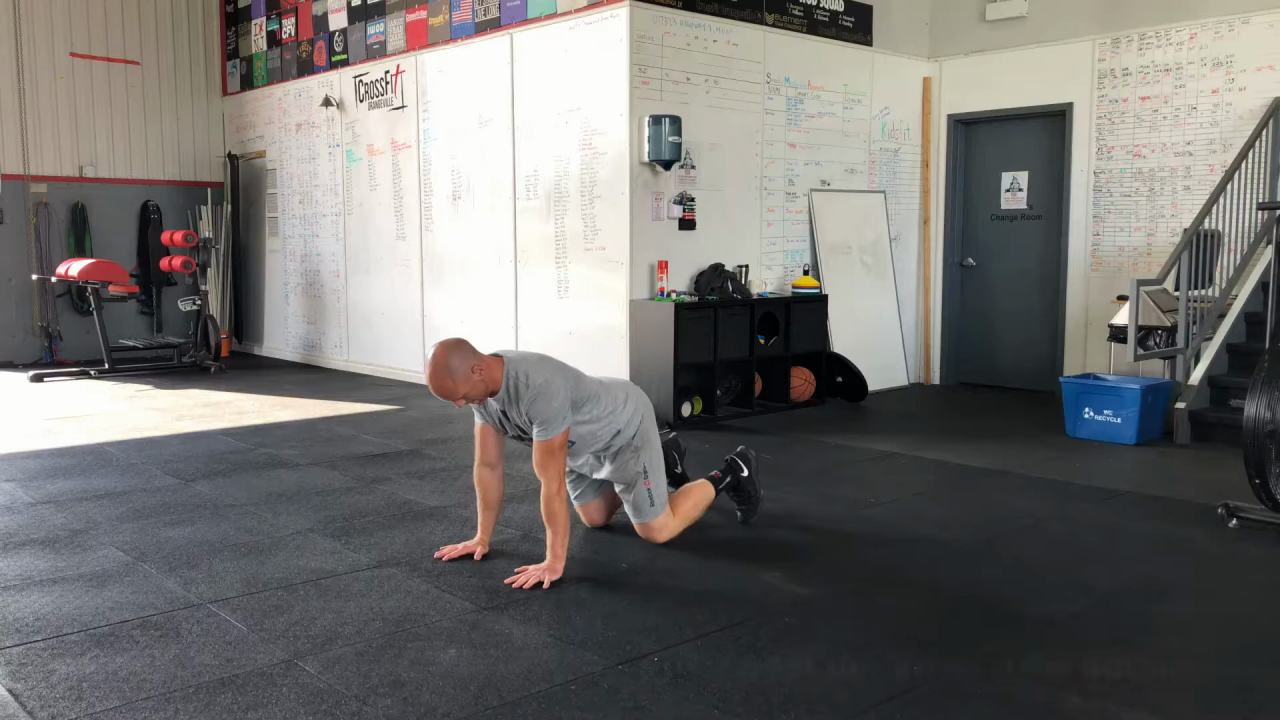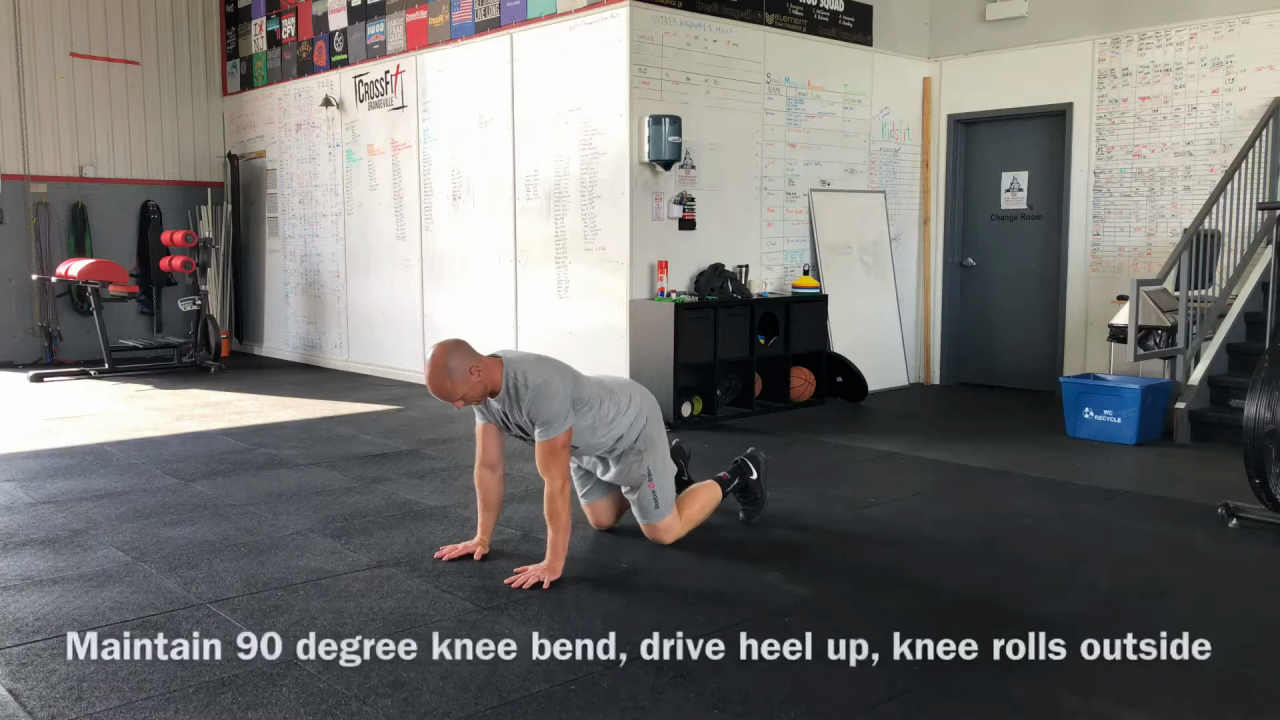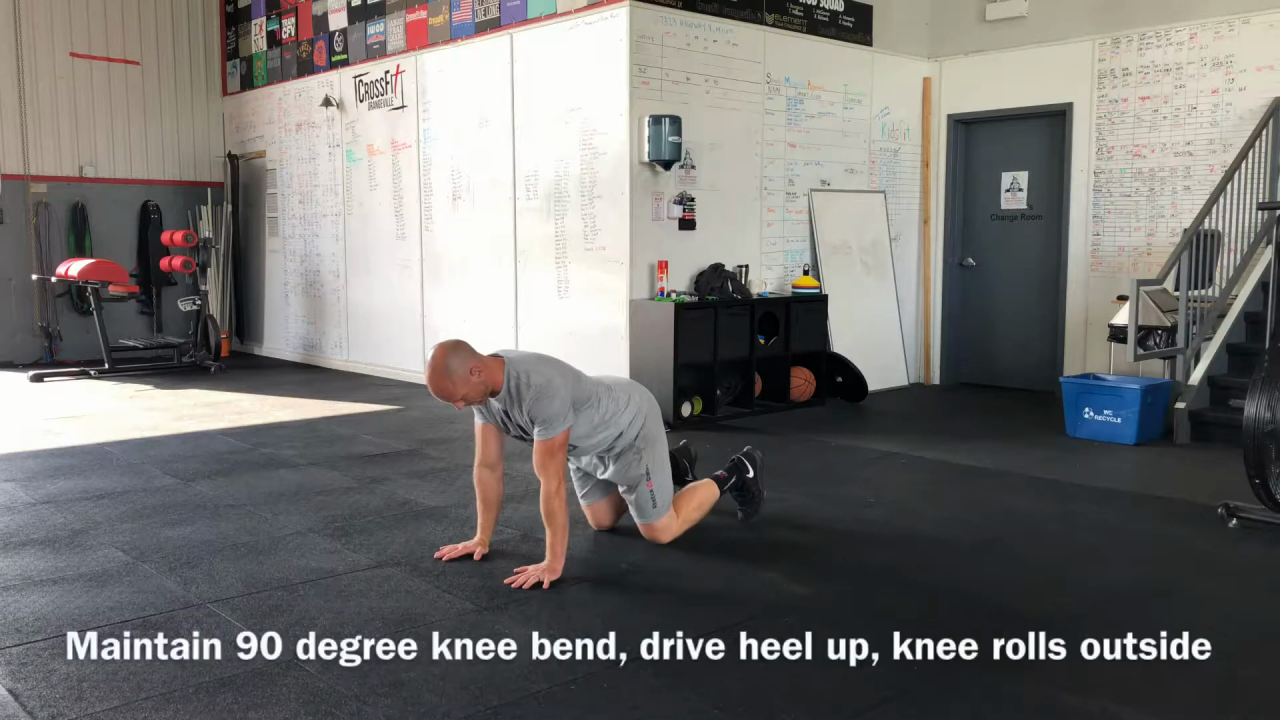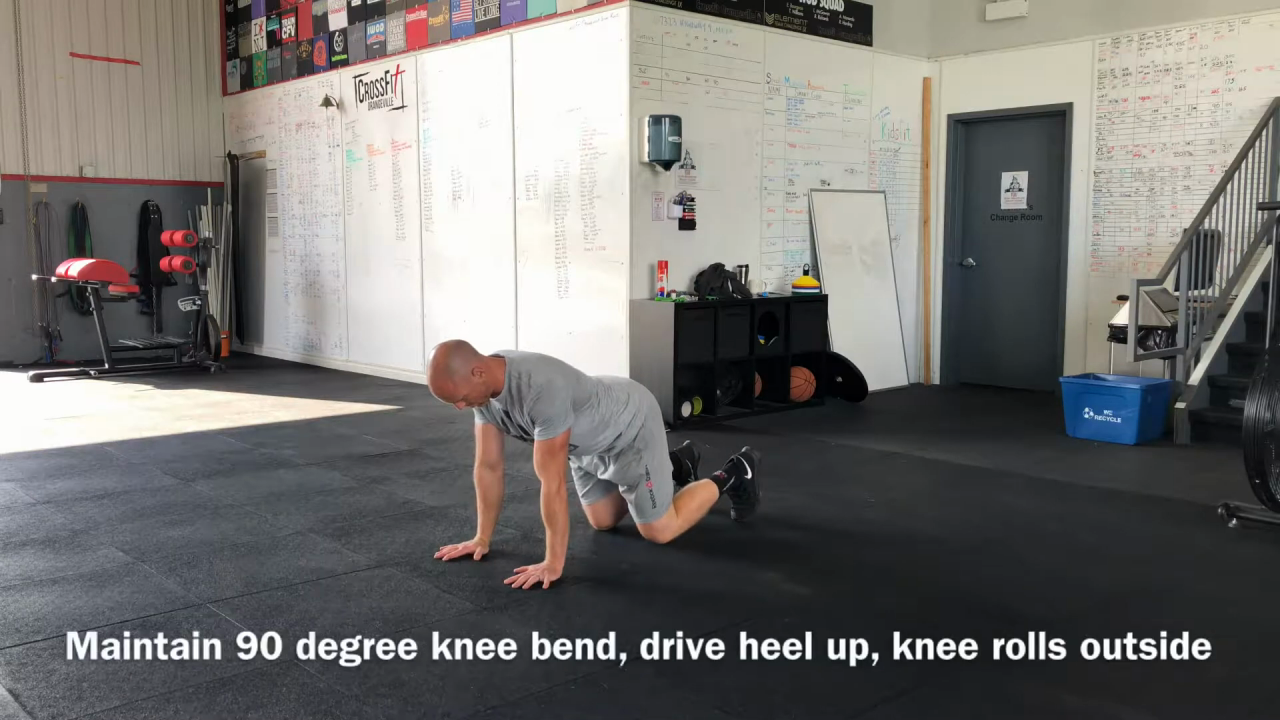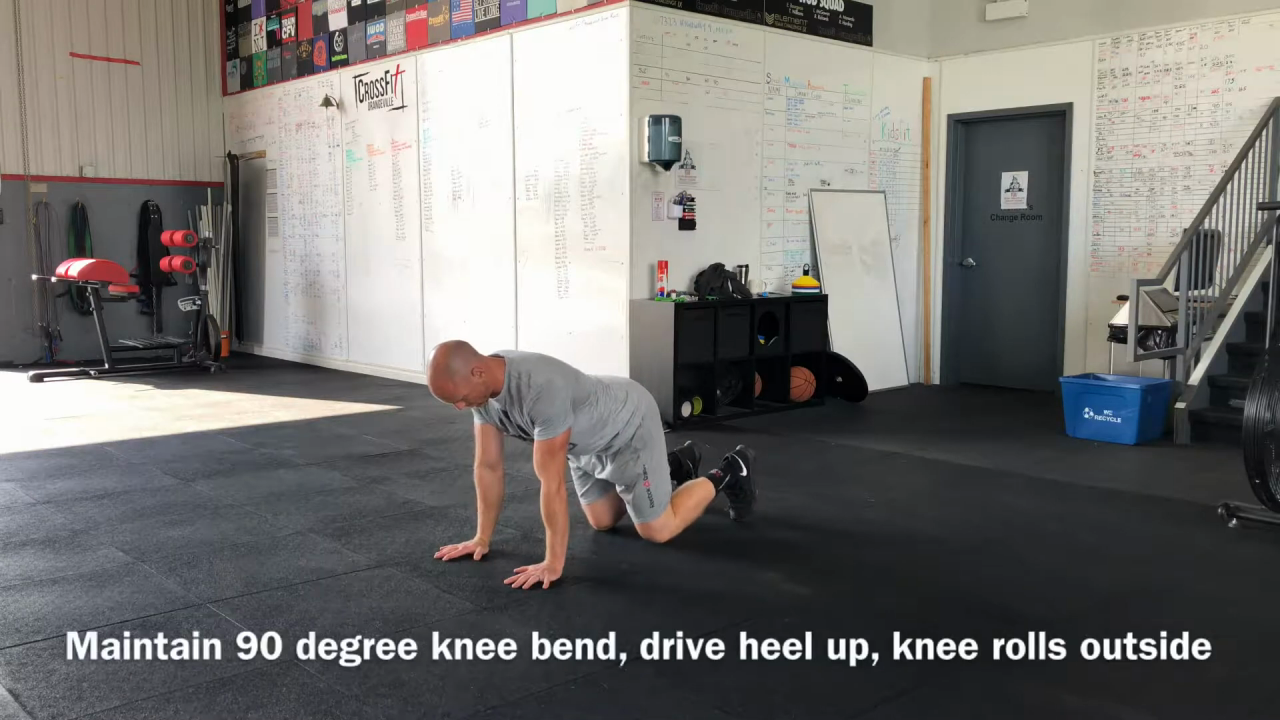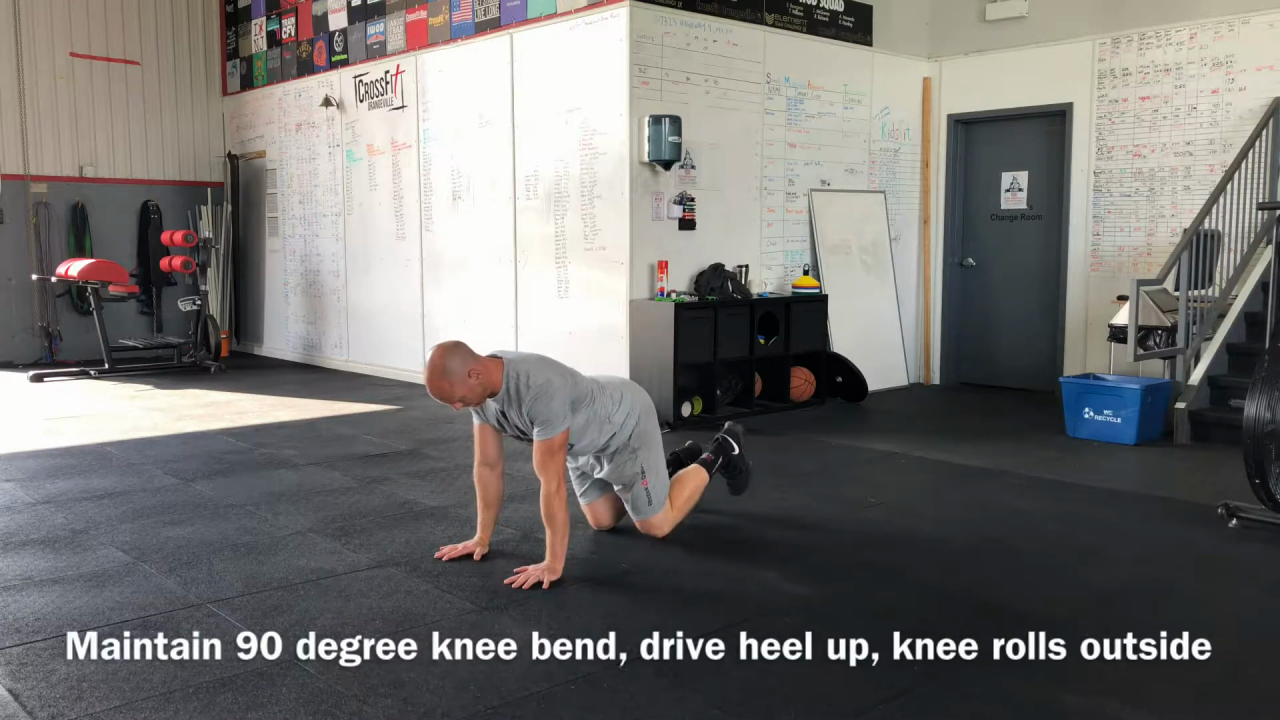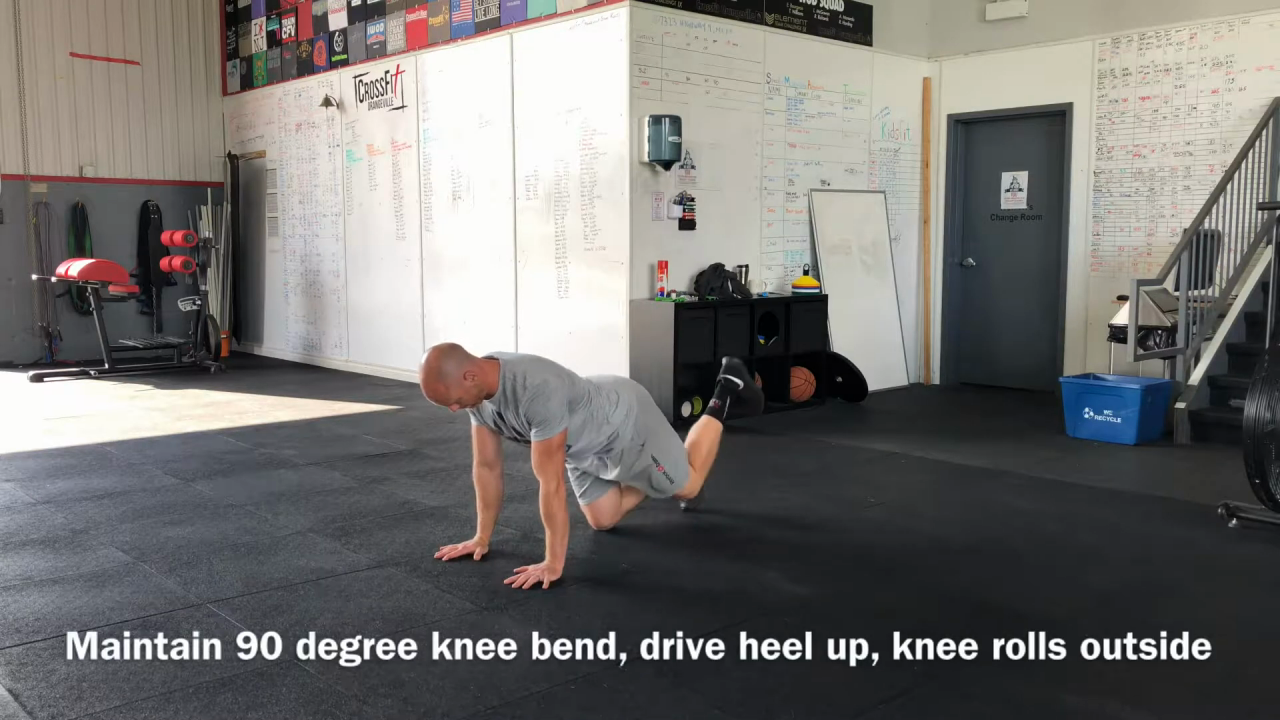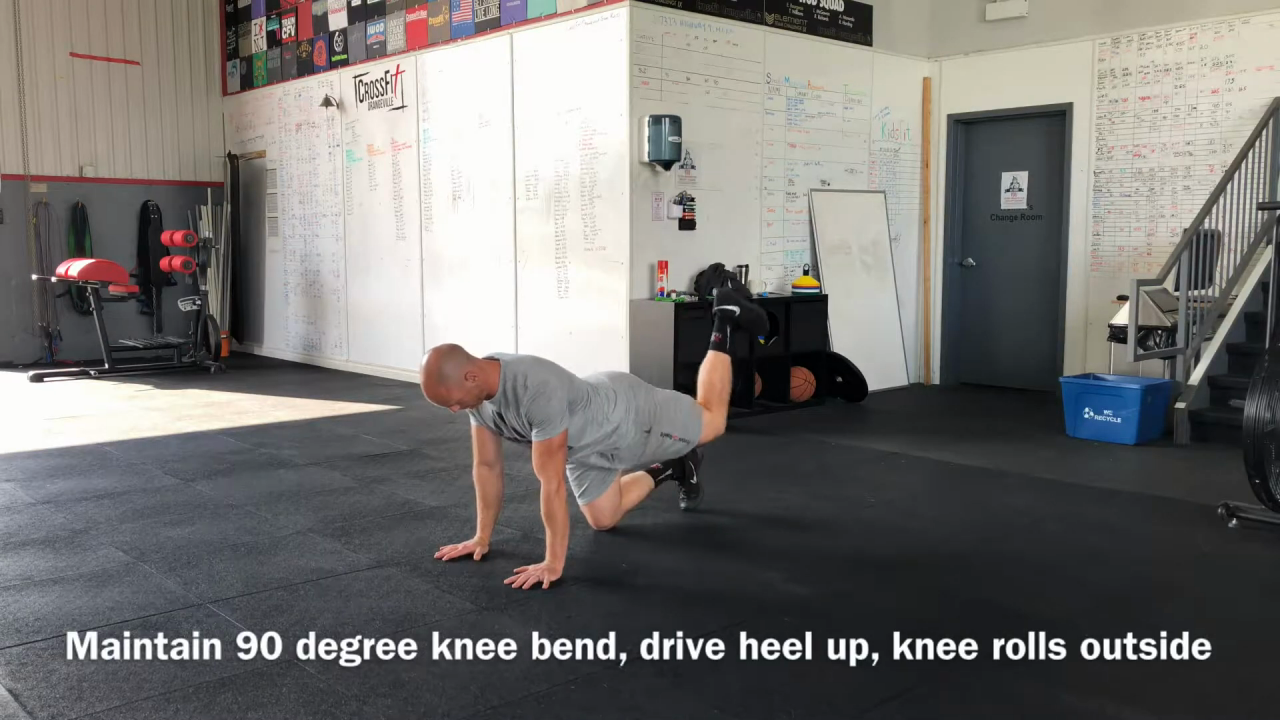
dt=0.3s
person 1, frame 1
left shoulder: (539, 389)
right shoulder: (481, 385)
left elbow: (552, 481)
right elbow: (489, 466)
left wrist: (555, 561)
right wrist: (482, 537)
left hip: (625, 427)
right hip: (585, 440)
left knee: (656, 531)
right knee: (595, 520)
left ankle: (731, 474)
right ankle: (663, 461)
person 1, frame 2
left shoulder: (539, 389)
right shoulder: (481, 387)
left elbow: (556, 481)
right elbow: (489, 467)
left wrist: (554, 563)
right wrist: (482, 538)
left hip: (631, 427)
right hip: (589, 439)
left knee: (663, 531)
right knee: (602, 521)
left ankle: (739, 475)
right ankle: (668, 467)
person 1, frame 3
left shoulder: (540, 389)
right shoulder: (483, 385)
left elbow: (551, 481)
right elbow: (488, 466)
left wrist: (554, 562)
right wrist: (482, 538)
left hip: (629, 426)
right hip: (589, 439)
left knee: (660, 530)
right knee: (603, 522)
left ankle: (734, 473)
right ankle: (673, 466)
person 1, frame 4
left shoulder: (541, 389)
right shoulder: (483, 385)
left elbow: (552, 482)
right elbow: (488, 466)
left wrist: (554, 563)
right wrist: (482, 538)
left hip: (630, 426)
right hip: (589, 440)
left knee: (659, 530)
right knee: (603, 523)
left ankle: (733, 475)
right ankle: (675, 466)
person 1, frame 5
left shoulder: (541, 389)
right shoulder: (482, 386)
left elbow: (552, 482)
right elbow: (488, 466)
left wrist: (554, 563)
right wrist: (482, 538)
left hip: (628, 424)
right hip: (589, 438)
left knee: (658, 530)
right knee: (603, 522)
left ankle: (728, 471)
right ankle: (674, 465)
person 1, frame 6
left shoulder: (540, 389)
right shoulder: (480, 386)
left elbow: (552, 481)
right elbow: (488, 466)
left wrist: (553, 562)
right wrist: (482, 537)
left hip: (625, 423)
right hip: (587, 439)
left knee: (656, 524)
right knee: (602, 522)
left ankle: (718, 454)
right ankle: (674, 463)
person 1, frame 7
left shoulder: (536, 390)
right shoulder: (475, 389)
left elbow: (551, 482)
right elbow: (487, 467)
left wrist: (554, 562)
right wrist: (482, 539)
left hip: (622, 420)
right hip: (584, 441)
left knee: (688, 486)
right knee: (603, 520)
left ankle: (727, 387)
person 1, frame 8
left shoulder: (537, 390)
right shoulder: (476, 390)
left elbow: (552, 482)
right elbow: (487, 467)
left wrist: (554, 563)
right wrist: (482, 538)
left hip: (626, 416)
left knee: (711, 421)
right knee: (604, 520)
left ankle: (725, 320)
right ankle: (669, 469)
